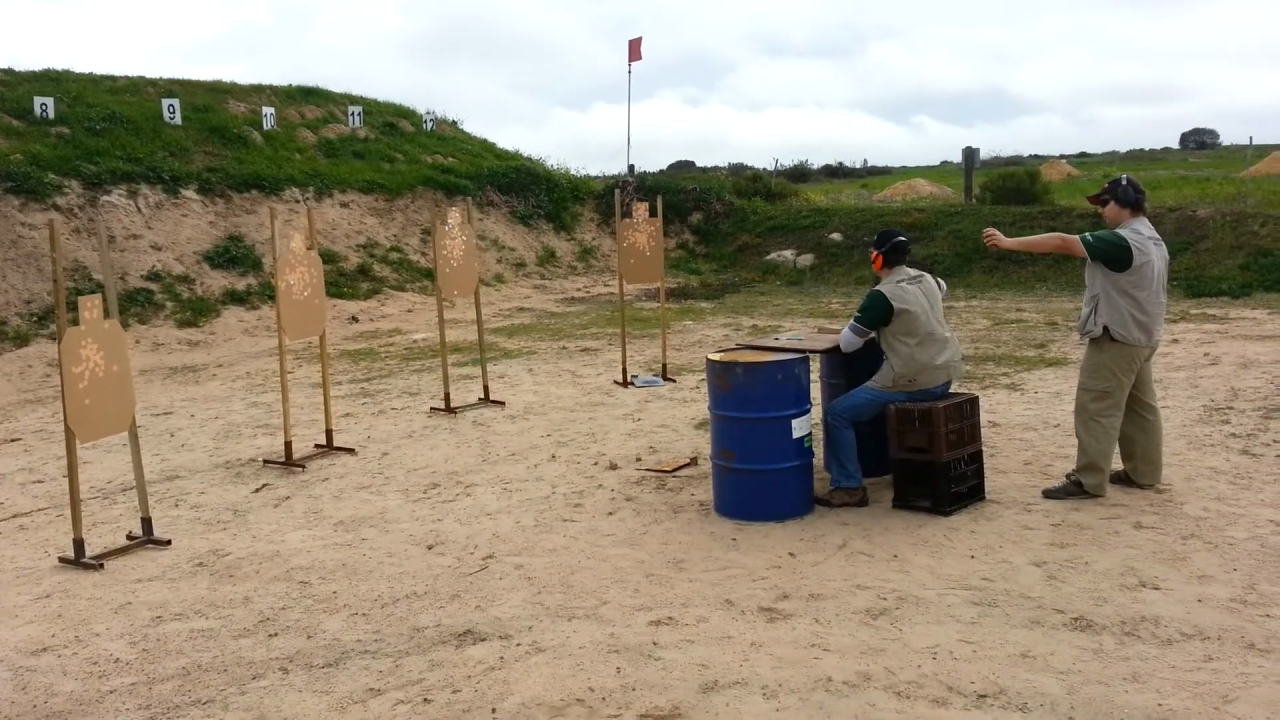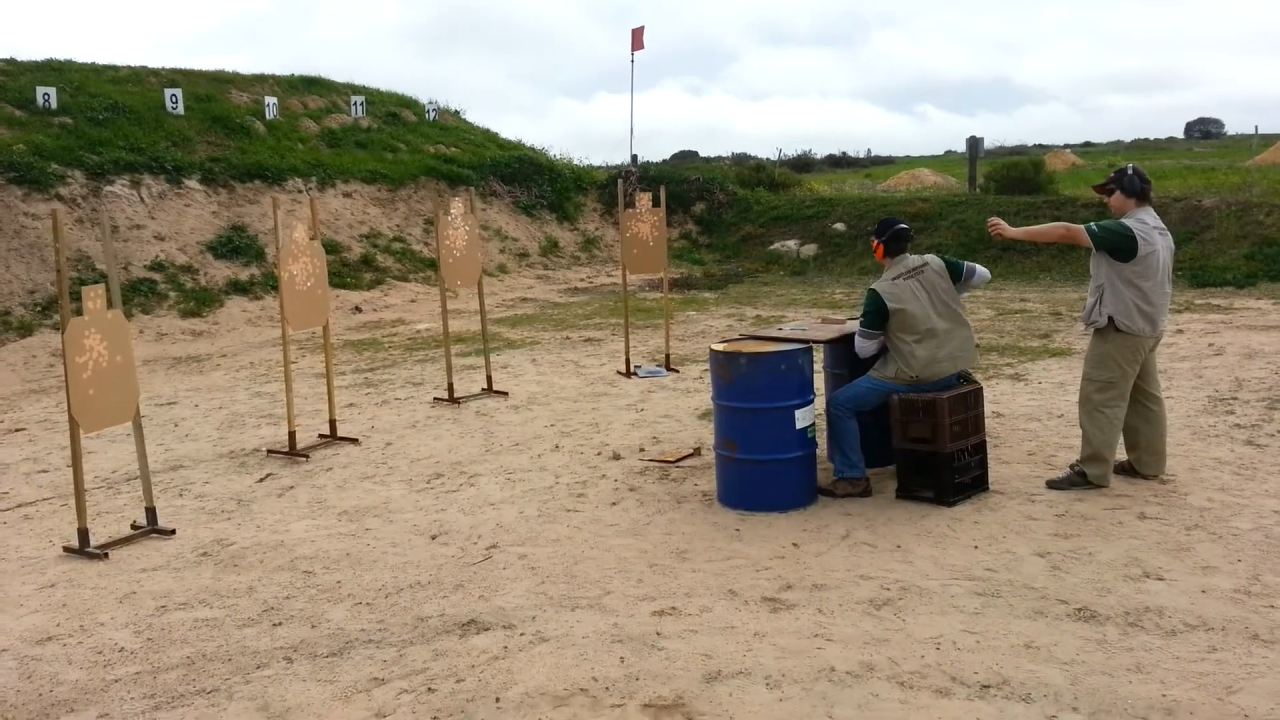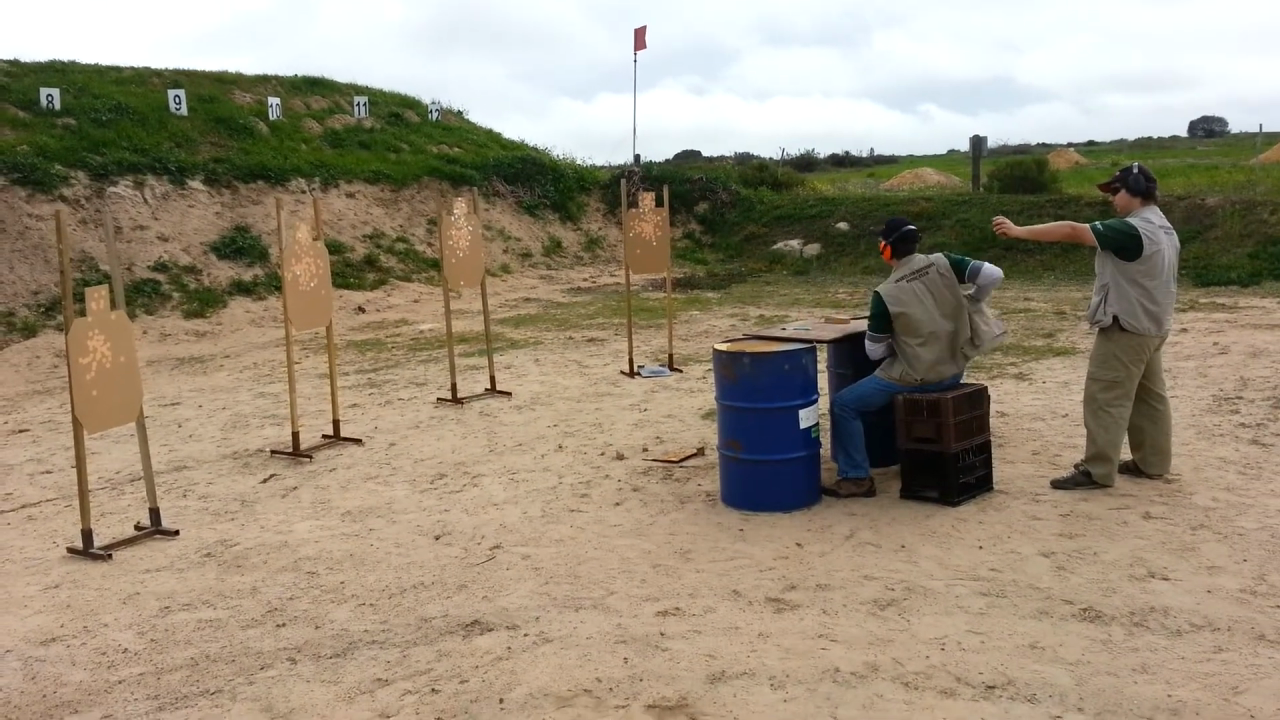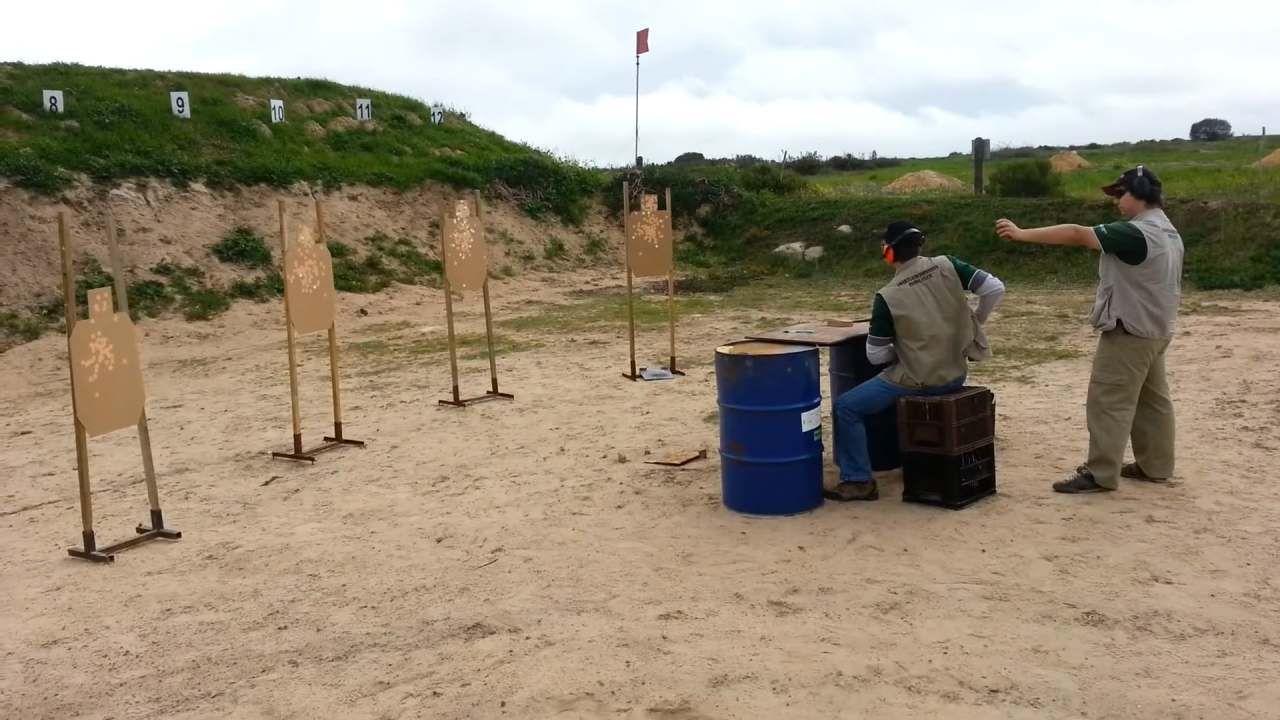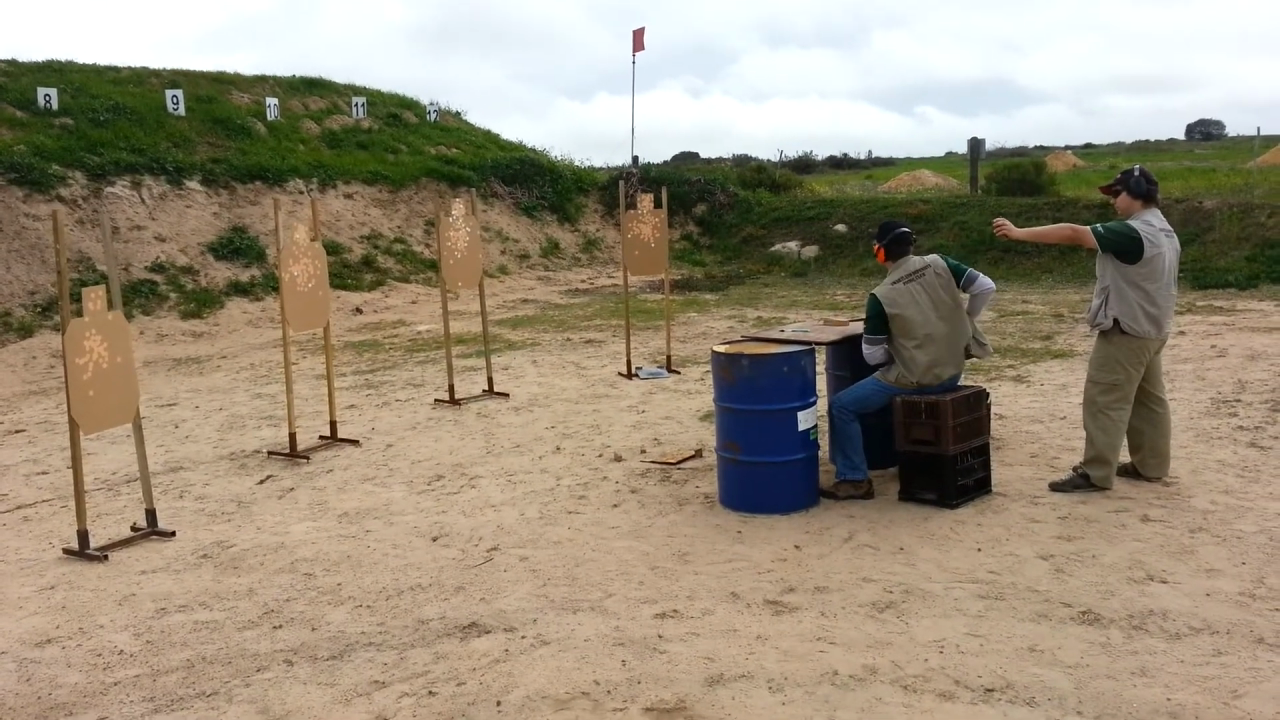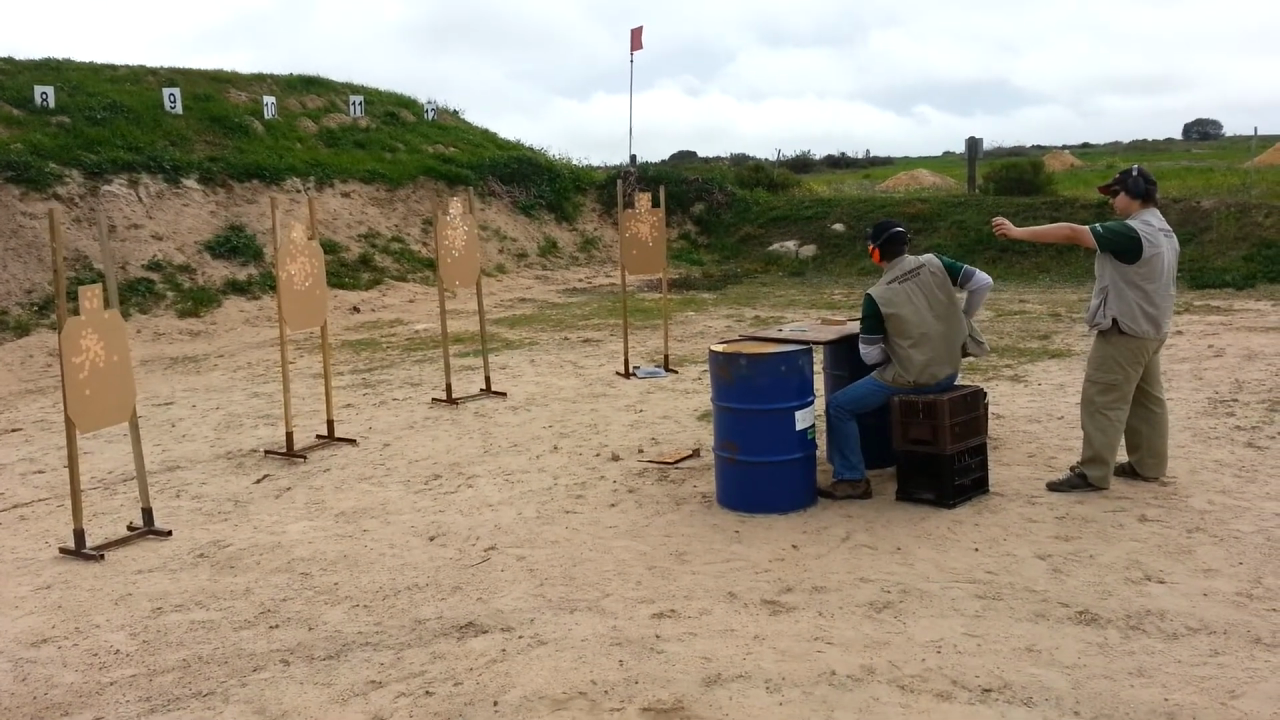
dt=0.3s
person 1, frame 1
left shoulder: (1122, 241)
right shoulder: (1152, 240)
left elbow: (1062, 242)
left wrist: (1008, 242)
left hip: (1117, 338)
right hip: (1141, 336)
left knee: (1097, 408)
right knee: (1140, 406)
left ankle: (1089, 480)
right ankle: (1143, 471)
person 1, frame 2
left shoulder: (1127, 230)
right shoulder: (1158, 230)
left elbow: (1067, 232)
left wrist: (1013, 232)
left hip: (1121, 329)
right hip: (1146, 327)
left knee: (1101, 398)
right knee: (1144, 396)
left ankle: (1093, 471)
right ankle: (1147, 462)
person 1, frame 3
left shoulder: (1132, 230)
right shoulder: (1164, 229)
left elbow: (1072, 231)
left wrist: (1018, 231)
left hip: (1126, 328)
right hip: (1151, 326)
left knee: (1106, 398)
right knee: (1149, 395)
left ankle: (1097, 470)
right ankle: (1152, 461)
person 1, frame 4
left shoulder: (1137, 233)
right shoulder: (1167, 232)
left elbow: (1076, 234)
left wrist: (1022, 234)
left hip: (1130, 331)
right hip: (1154, 329)
left knee: (1109, 401)
right knee: (1152, 399)
left ankle: (1100, 474)
right ankle: (1155, 465)
person 1, frame 5
left shoulder: (1132, 232)
right shoulder: (1164, 232)
left elbow: (1072, 233)
left wrist: (1019, 233)
left hip: (1126, 331)
right hip: (1151, 329)
left knee: (1105, 401)
right knee: (1148, 398)
left ankle: (1096, 473)
right ankle: (1150, 464)
person 1, frame 6
left shoulder: (1132, 232)
right shoulder: (1163, 231)
left elbow: (1071, 233)
left wrist: (1018, 232)
left hip: (1125, 331)
right hip: (1149, 329)
left knee: (1103, 400)
right knee: (1146, 398)
left ankle: (1093, 473)
right ankle: (1148, 464)
person 2, frame 1
left shoulder: (881, 295)
right shoulder: (927, 280)
left elbow: (848, 343)
right elbow: (942, 290)
left wrist: (859, 324)
left hip: (911, 382)
right hip: (944, 378)
left knee: (836, 414)
left ankle: (849, 488)
person 2, frame 2
left shoulder: (881, 292)
right shoulder: (936, 264)
left elbow: (864, 349)
right elbow: (982, 275)
left hip: (913, 376)
right hip: (950, 370)
left knee: (839, 404)
left ankle: (852, 478)
person 2, frame 3
left shoulder: (885, 294)
right shoulder: (943, 263)
left elbow: (874, 352)
right elbow: (993, 275)
right wrist: (973, 300)
left hip: (917, 377)
right hip: (953, 371)
left knee: (843, 405)
left ankle: (856, 478)
person 2, frame 4
left shoulder: (888, 297)
right shoulder: (947, 266)
left elbow: (875, 355)
right elbow: (995, 288)
right wrist: (976, 320)
left hip: (918, 381)
right hip: (955, 375)
left knee: (845, 408)
left ankle: (858, 481)
person 2, frame 5
left shoulder: (882, 296)
right shoulder: (939, 264)
left elbow: (872, 356)
right elbow: (986, 287)
right wrist: (964, 320)
left hip: (914, 379)
right hip: (951, 372)
left knee: (841, 407)
left ankle: (854, 480)
person 2, frame 6
left shoulder: (877, 296)
right shoulder: (934, 264)
left elbow: (869, 356)
right elbow: (983, 282)
right wrist: (962, 318)
left hip: (910, 379)
right hip: (948, 372)
left knee: (838, 406)
left ankle: (852, 480)
